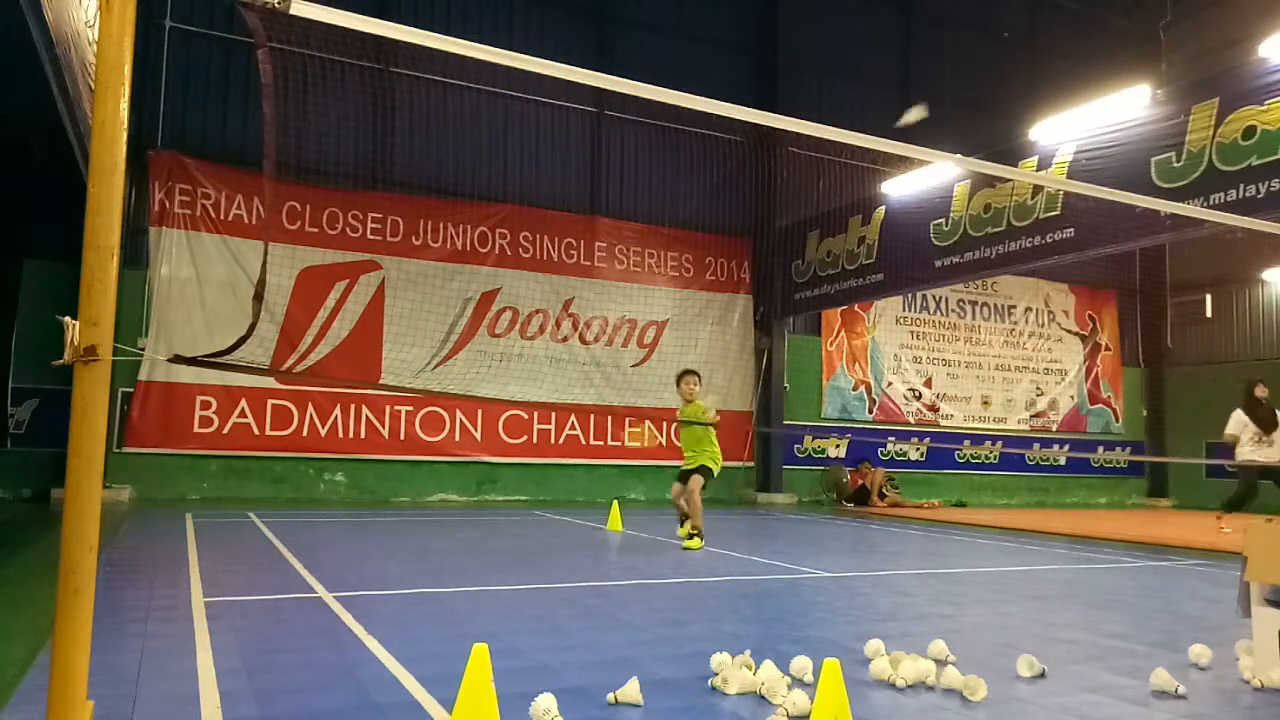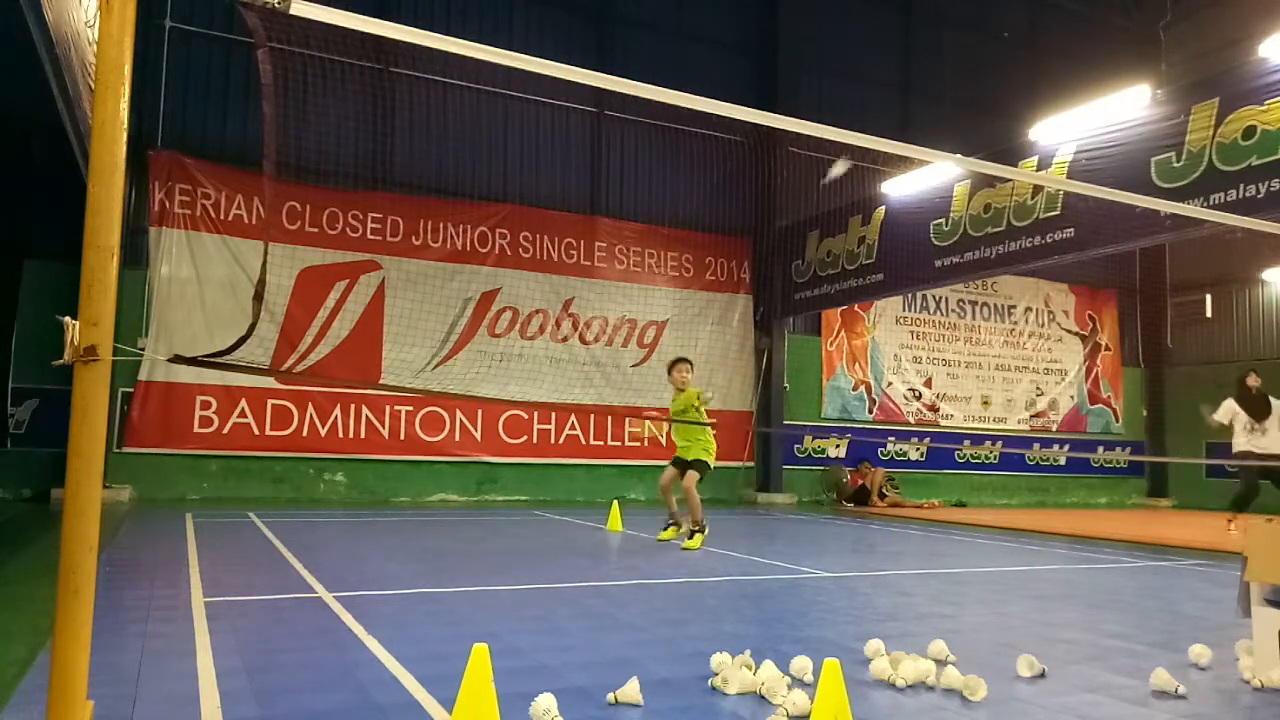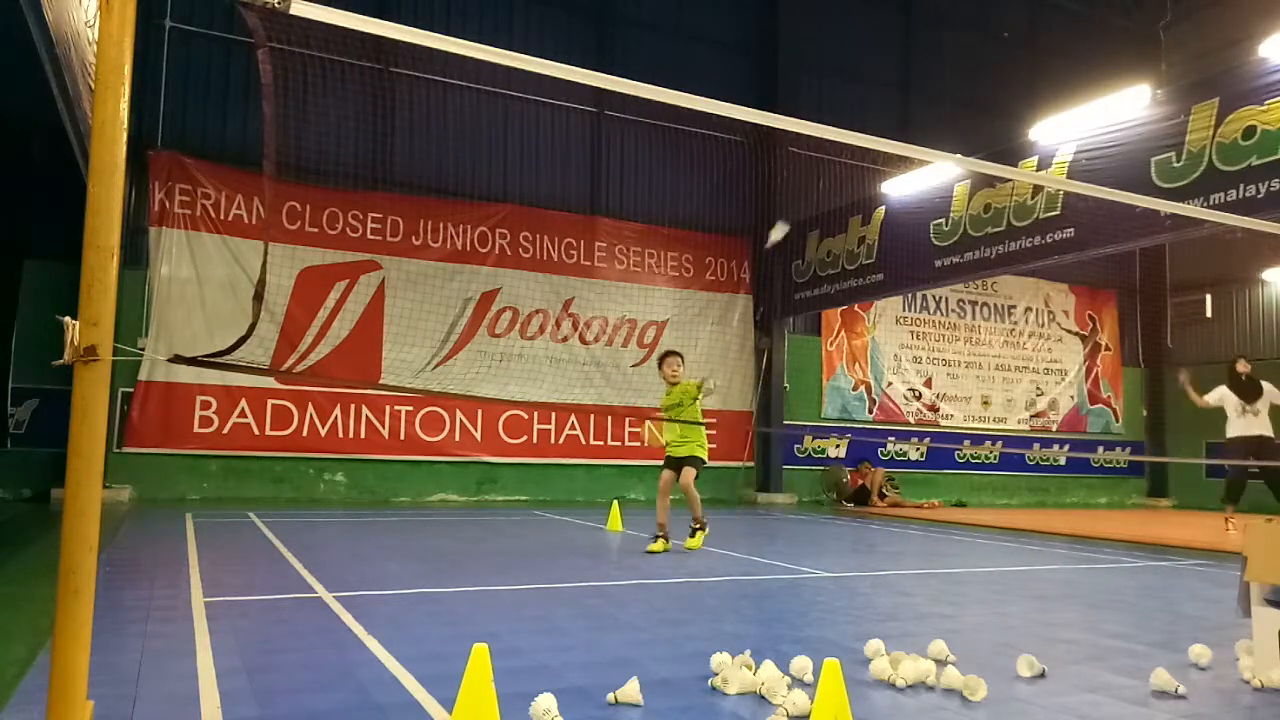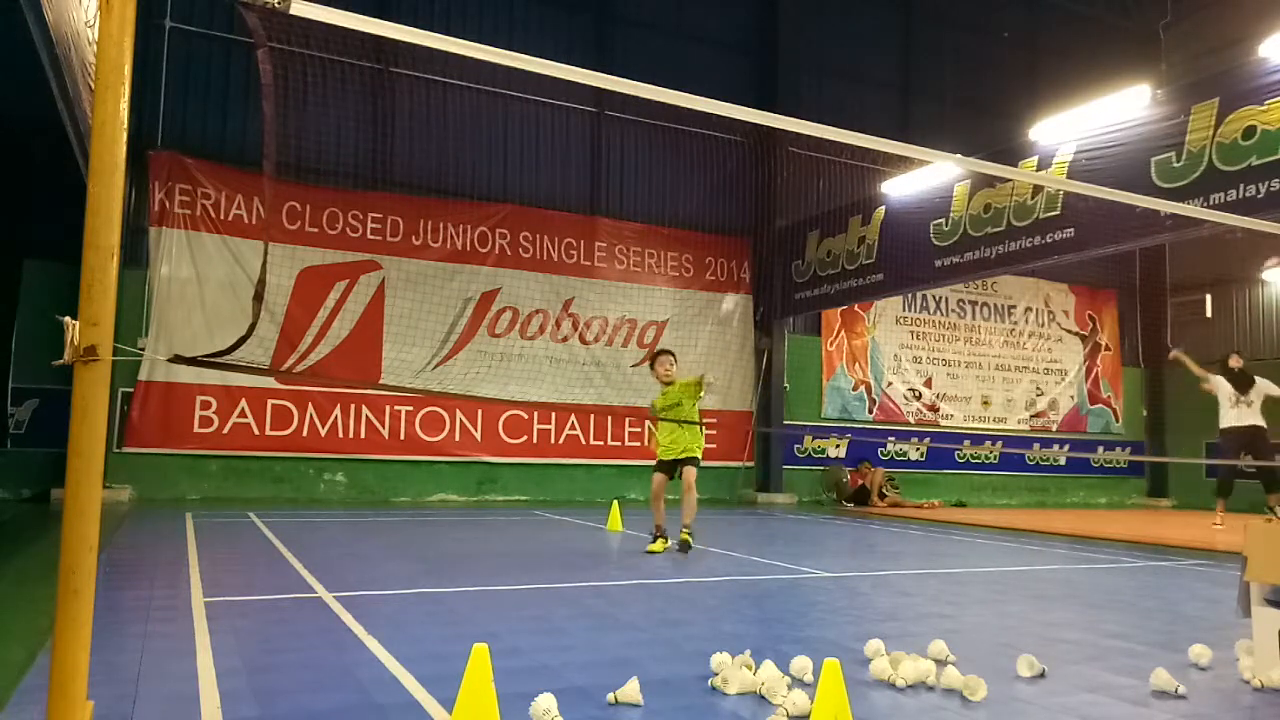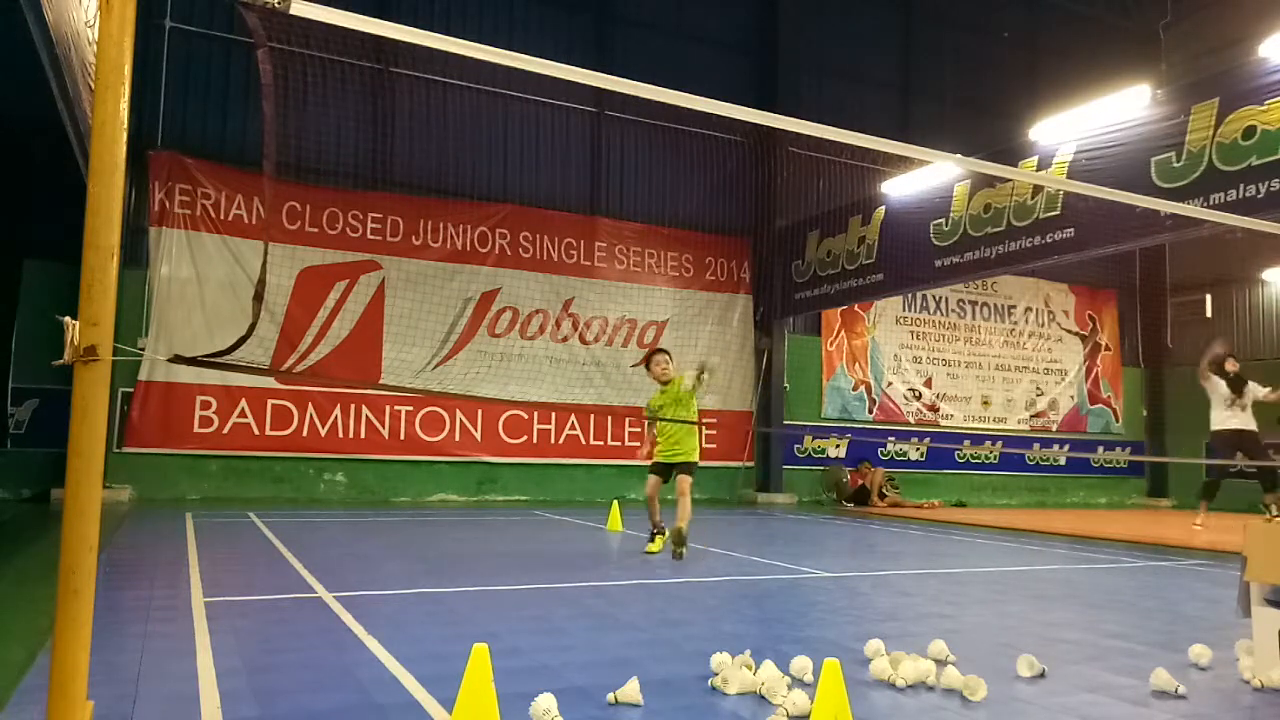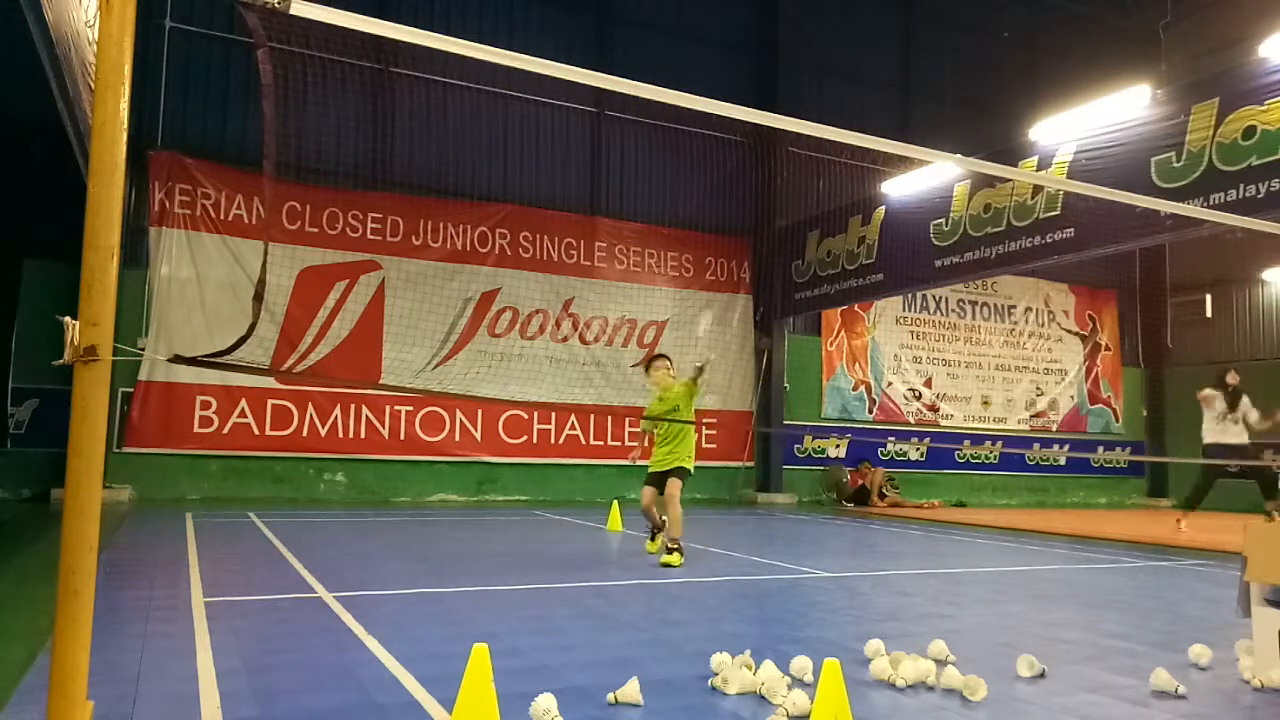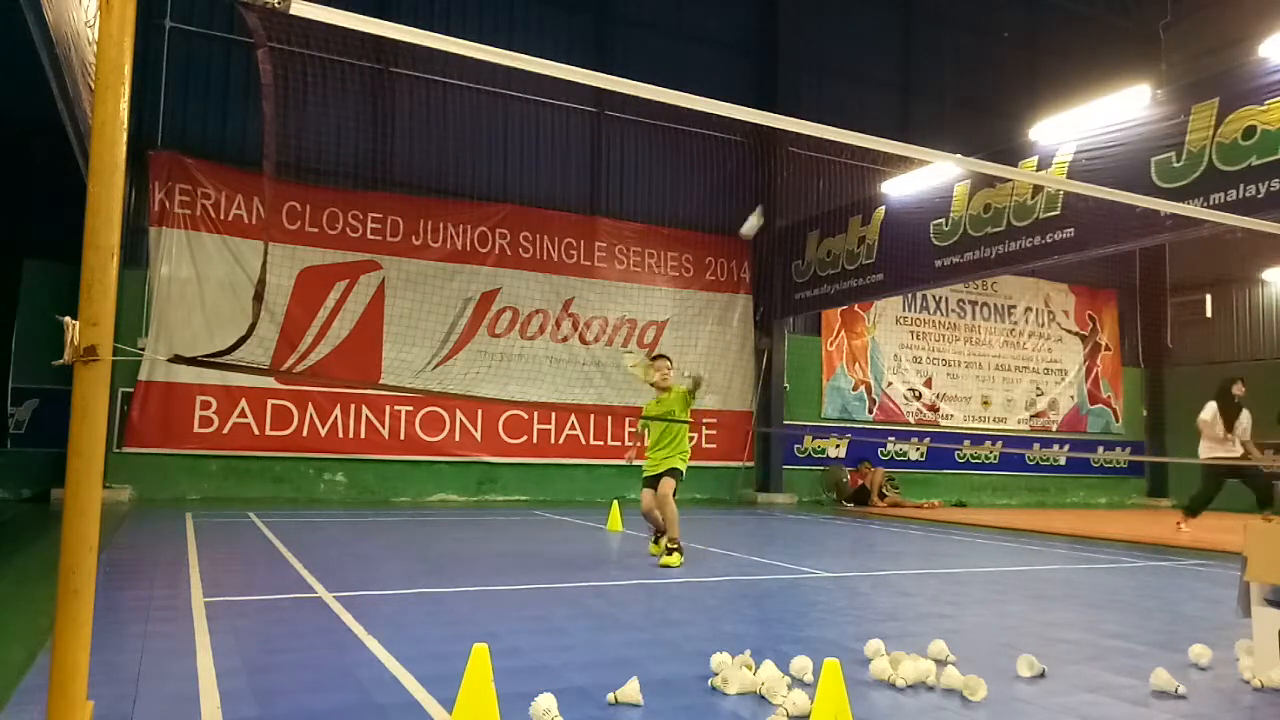
dt=0.1s
person 1, frame 1
left shoulder: (700, 407)
right shoulder: (682, 413)
left elbow: (711, 416)
left wrist: (710, 416)
left hip: (708, 459)
right hip: (691, 460)
left knee: (692, 489)
right knee: (676, 495)
left ankle: (697, 533)
right ankle: (688, 517)
person 1, frame 2
left shoulder: (693, 395)
right shoulder: (673, 403)
left elbow: (706, 396)
left wrist: (705, 398)
left hip: (702, 450)
right hip: (683, 451)
left knee: (687, 485)
right knee: (664, 483)
left ankle: (698, 528)
right ankle: (675, 522)
person 1, frame 3
left shoulder: (689, 388)
right shoulder: (664, 399)
left elbow: (706, 385)
left wrist: (706, 387)
left hip: (695, 446)
right hip: (674, 448)
left knee: (686, 482)
right knee: (663, 486)
left ankle: (699, 525)
right ankle: (662, 536)
person 1, frame 4
left shoulder: (686, 386)
right shoulder: (657, 402)
left elbow: (704, 380)
left wrist: (706, 381)
right wrist: (655, 440)
left hip: (690, 447)
right hip: (666, 450)
left knee: (688, 481)
right knee: (656, 490)
left ankle: (686, 532)
right ankle: (660, 535)
person 1, frame 5
left shoulder: (685, 385)
right shoulder: (654, 401)
left elbow: (699, 375)
left wrist: (701, 371)
right wrist: (645, 446)
left hip: (686, 451)
right hip: (664, 452)
left knee: (682, 489)
right knee: (650, 493)
left ankle: (679, 538)
right ankle: (658, 532)
person 1, frame 6
left shoulder: (684, 390)
right shoulder: (652, 407)
left elbow: (695, 378)
left wrist: (699, 370)
right wrist: (638, 450)
left hip: (681, 458)
right hip: (659, 460)
left knee: (671, 494)
right knee: (646, 504)
left ankle: (674, 546)
right ankle: (658, 529)
person 1, frame 7
left shoulder: (681, 395)
right shoulder: (649, 407)
left elbow: (695, 387)
left wrist: (695, 382)
right wrist: (633, 450)
left hip: (674, 458)
right hip: (652, 461)
left knee: (664, 494)
right knee: (647, 507)
left ankle: (674, 546)
right ankle: (661, 532)
person 2, frame 1
right shoulder: (1240, 414)
right elbow: (1228, 437)
right wrist: (1245, 442)
right hip: (1250, 460)
right knee: (1247, 490)
right ankle: (1222, 516)
person 2, frame 2
right shoulder: (1232, 403)
right elbow: (1216, 422)
right wrist: (1208, 417)
right hip: (1246, 452)
right knee: (1250, 487)
right ankle: (1232, 518)
person 2, frame 3
left shoulder: (1264, 387)
right shoulder: (1224, 391)
right elbow: (1202, 403)
right wrist: (1187, 386)
left hip: (1264, 438)
right hip: (1238, 439)
right knee: (1237, 476)
right ankle: (1229, 516)
person 2, frame 4
left shoulder: (1258, 382)
right shoulder: (1220, 381)
right elbow: (1201, 374)
right wrist: (1181, 356)
left hip: (1256, 429)
right hip: (1231, 430)
right knee: (1228, 470)
right ankle: (1219, 512)
person 2, frame 5
left shoulder: (1249, 385)
right shoulder: (1214, 382)
right elbow: (1203, 371)
right wrist: (1212, 354)
left hip: (1247, 432)
right hip: (1222, 432)
right knee: (1216, 472)
right ankle: (1201, 513)
person 2, frame 6
left shoulder: (1243, 400)
right shoulder: (1212, 393)
left elbow: (1257, 425)
right elbow: (1202, 396)
right wrist: (1216, 394)
left hip: (1240, 445)
right hip: (1215, 445)
right knee: (1205, 482)
right ankle: (1183, 517)
person 2, frame 7
left shoulder: (1244, 414)
right shoulder: (1213, 406)
left elbow: (1246, 441)
right elbow: (1201, 423)
left wrist: (1259, 458)
right wrist: (1215, 436)
left hip: (1236, 456)
right hip: (1214, 457)
left knee: (1264, 483)
right knee: (1207, 492)
left ankle: (1267, 518)
right ankle: (1184, 520)
